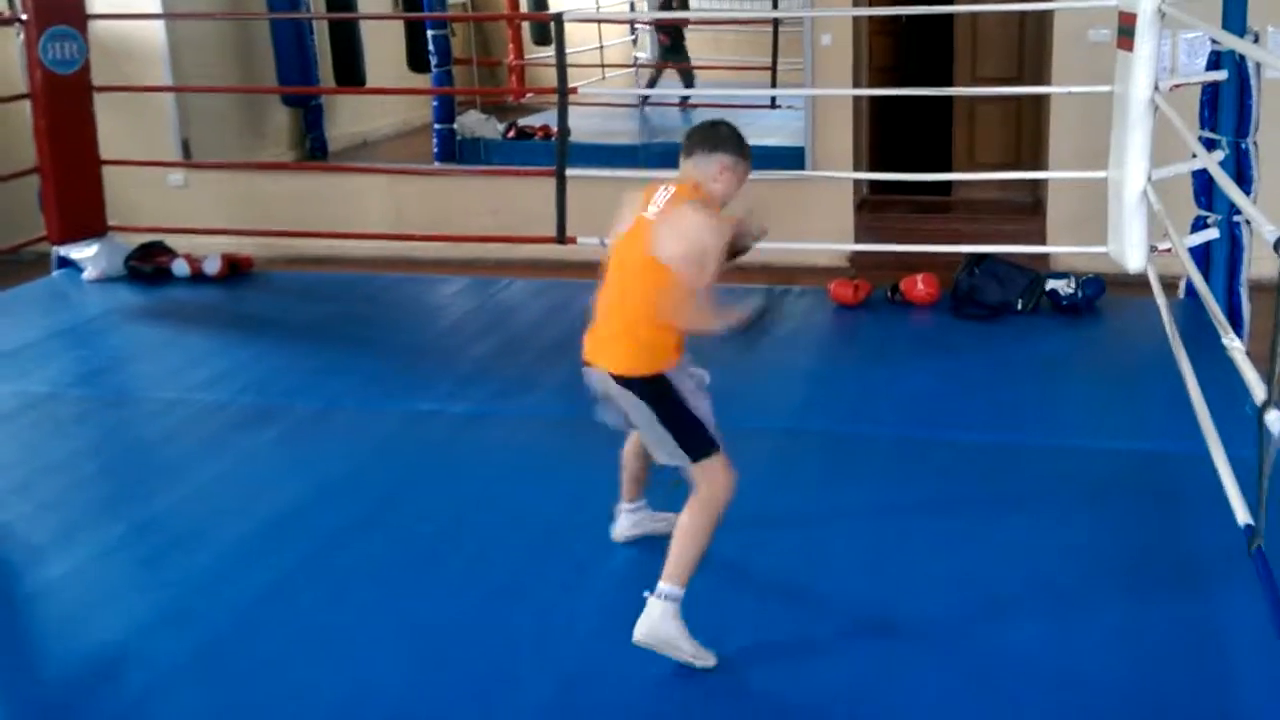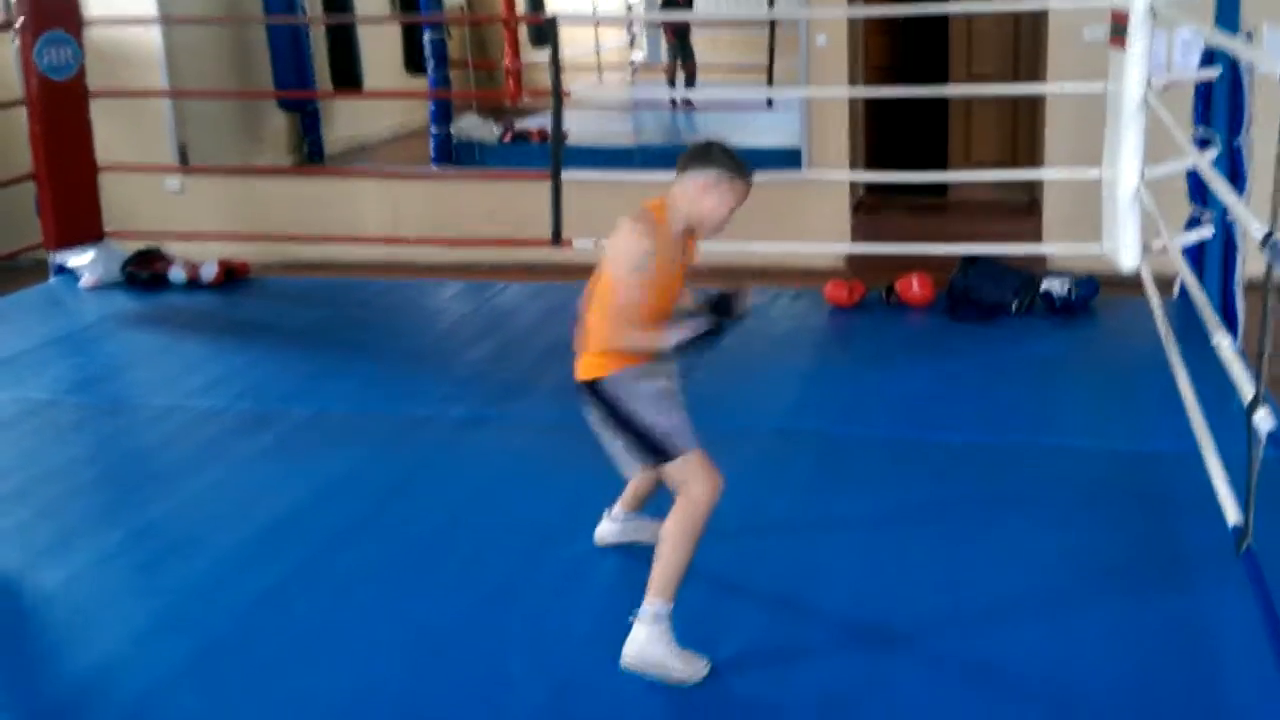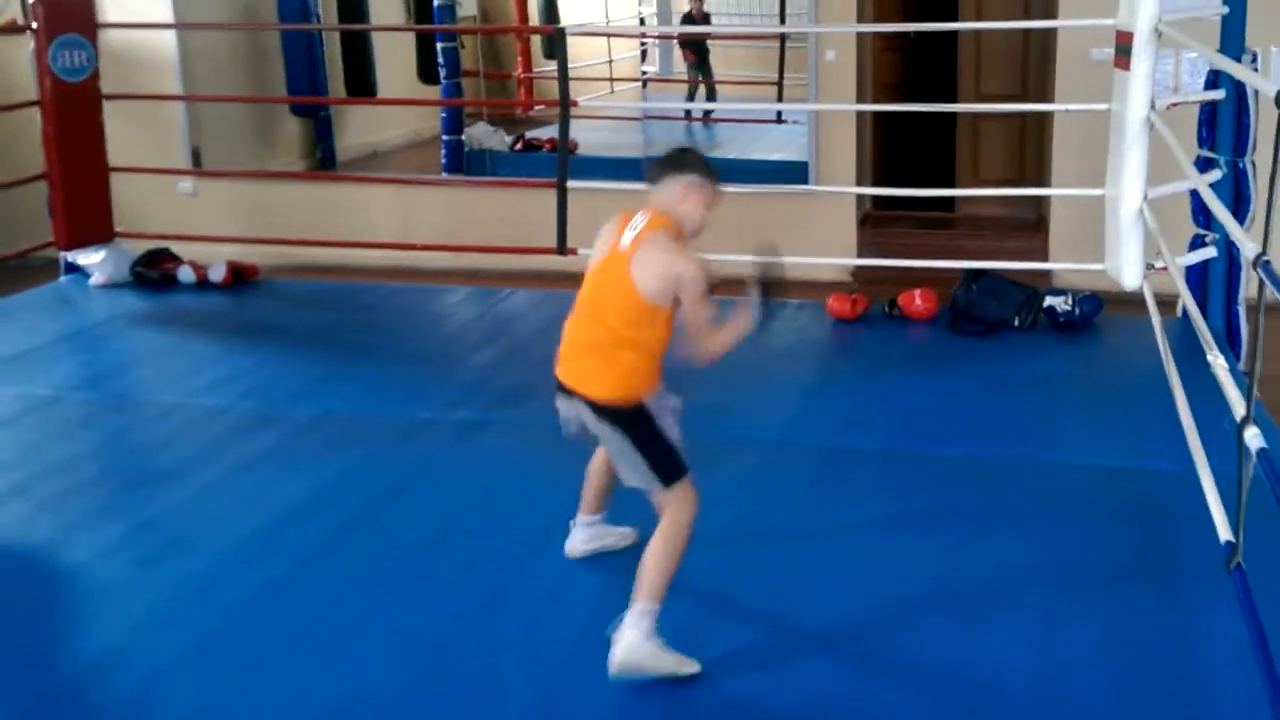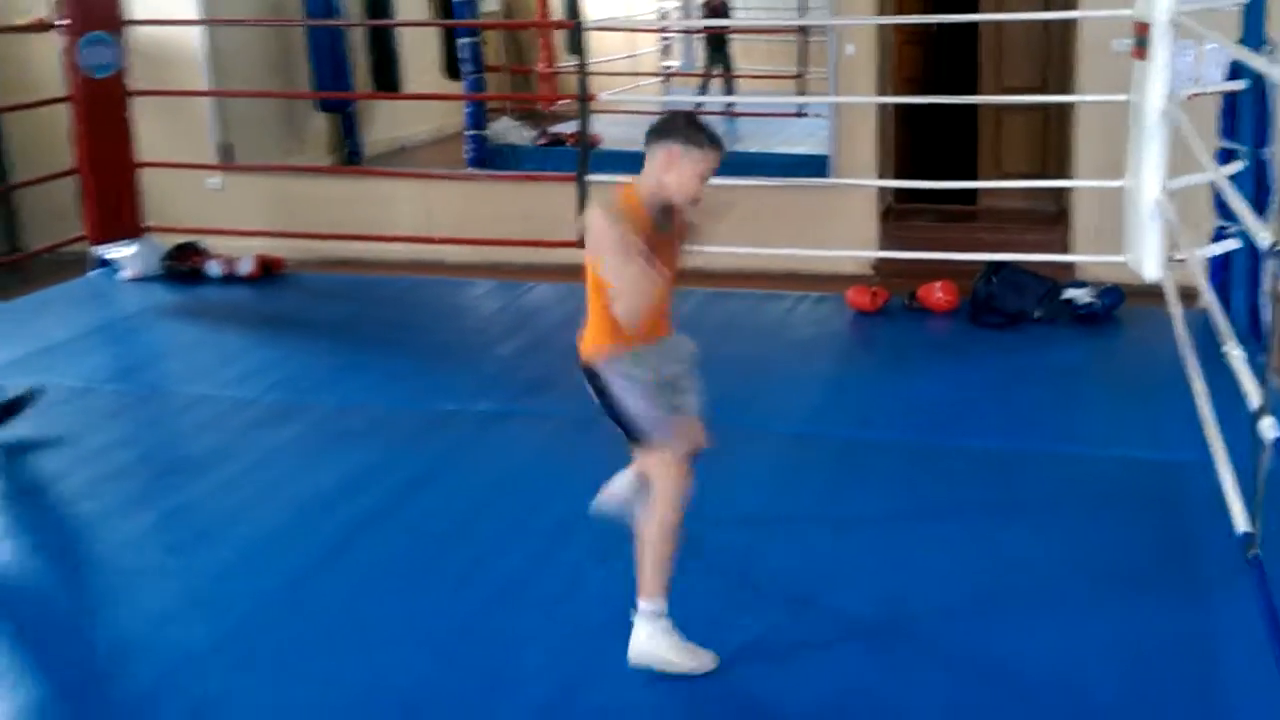
dt=0.2s
person 1, frame 1
left shoulder: (650, 202)
right shoulder: (706, 225)
right elbow: (694, 317)
left wrist: (734, 241)
right wrist: (743, 314)
left hip: (603, 357)
right hip: (646, 367)
left knee: (649, 431)
right knee: (717, 482)
left ankle: (630, 515)
right ankle: (662, 614)
person 1, frame 2
left shoulder: (670, 231)
right shoulder: (643, 238)
right elbow: (612, 331)
left wrist: (707, 308)
right wrist: (687, 330)
left hip: (632, 370)
right hip: (616, 377)
left knee: (663, 448)
right knee: (701, 486)
left ankle: (617, 520)
right ankle: (649, 634)
person 1, frame 3
left shoulder: (618, 227)
right shoulder: (683, 263)
right elbow: (708, 346)
right wrist: (754, 306)
left hip: (572, 376)
right hip: (620, 394)
left knee: (616, 444)
right knee: (680, 508)
left ankle: (586, 529)
right ankle: (635, 637)
person 1, frame 4
left shoulder: (665, 210)
right shoulder: (607, 217)
right elbow: (629, 318)
right wrist: (652, 254)
left hip: (658, 346)
right hip: (614, 358)
left knee: (692, 439)
right knee: (673, 480)
left ankle: (627, 488)
right ankle: (651, 630)
